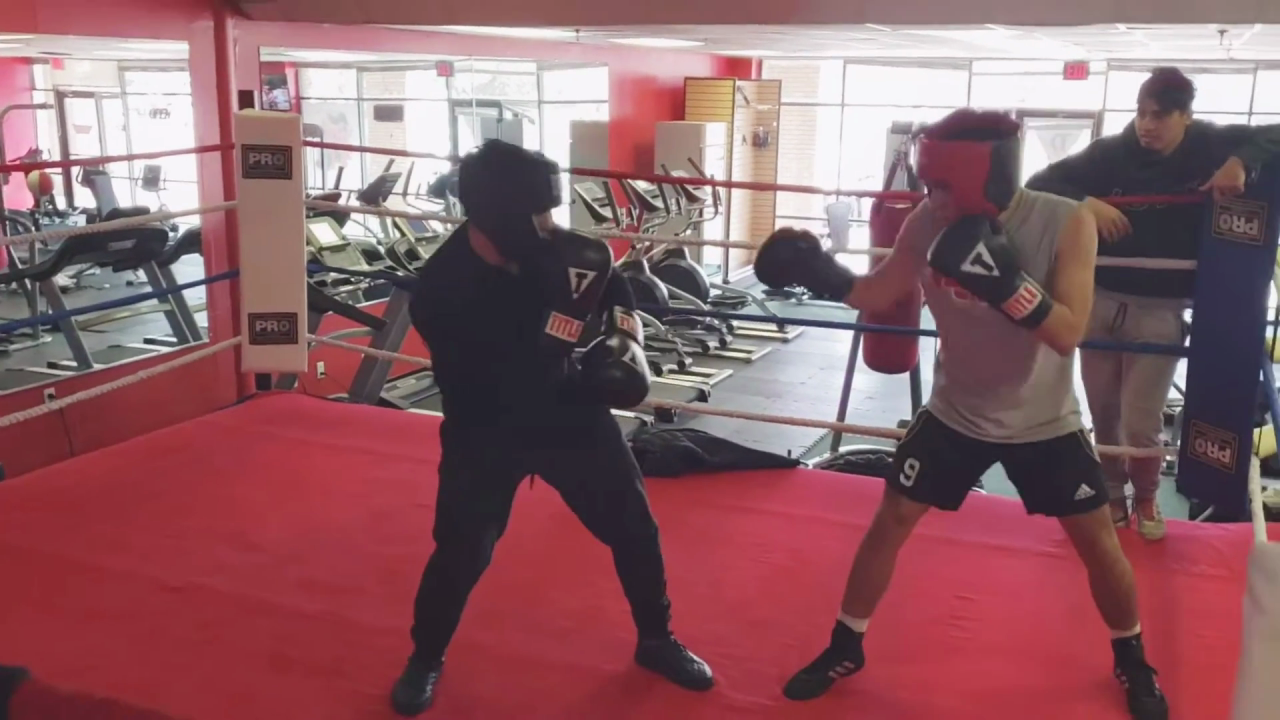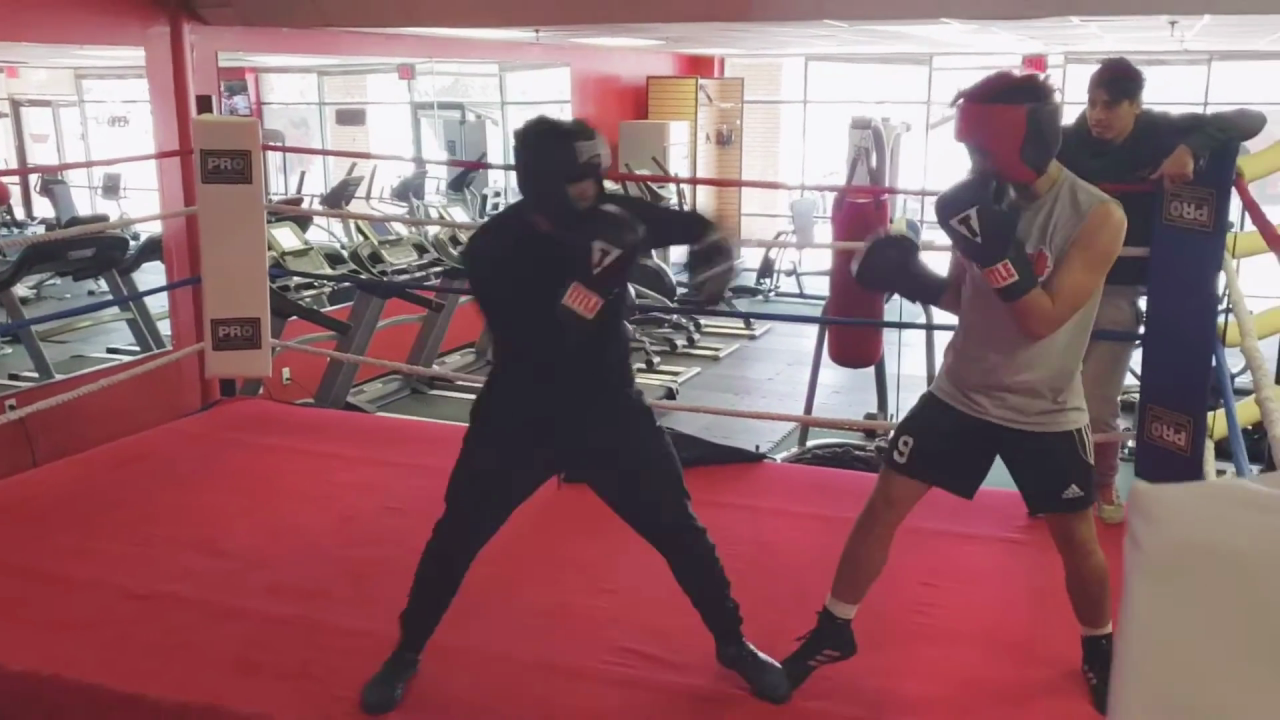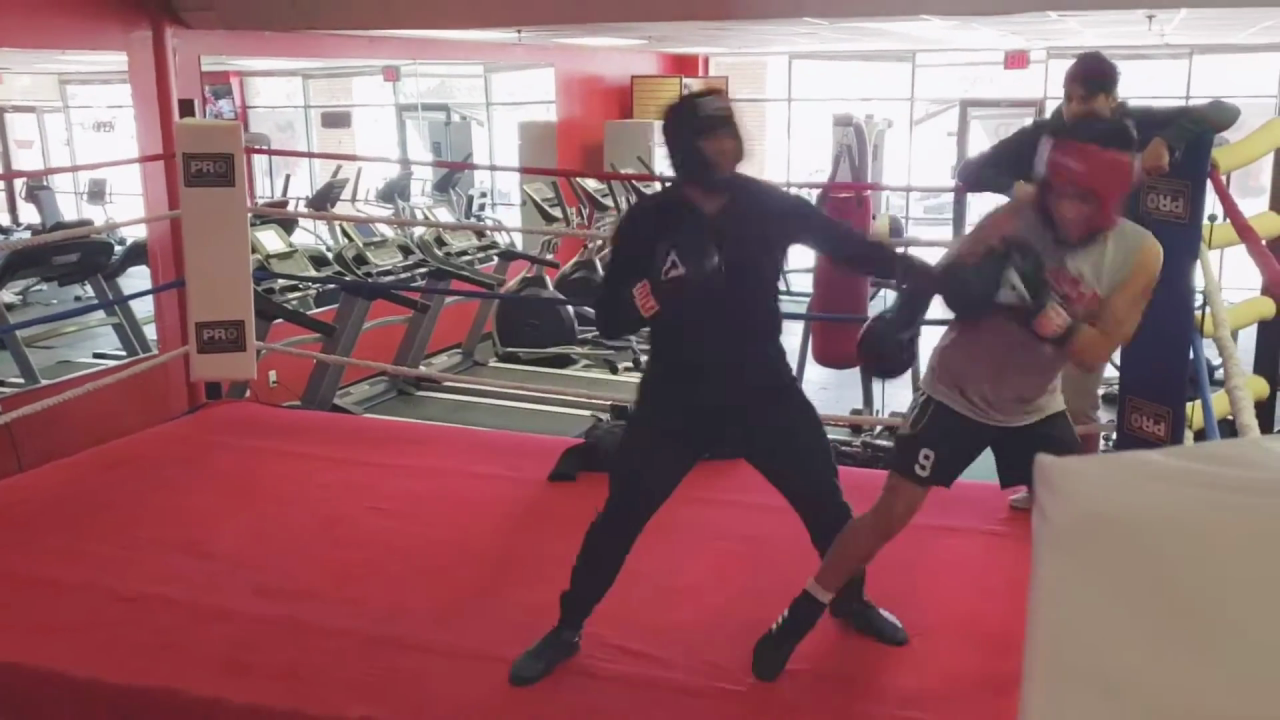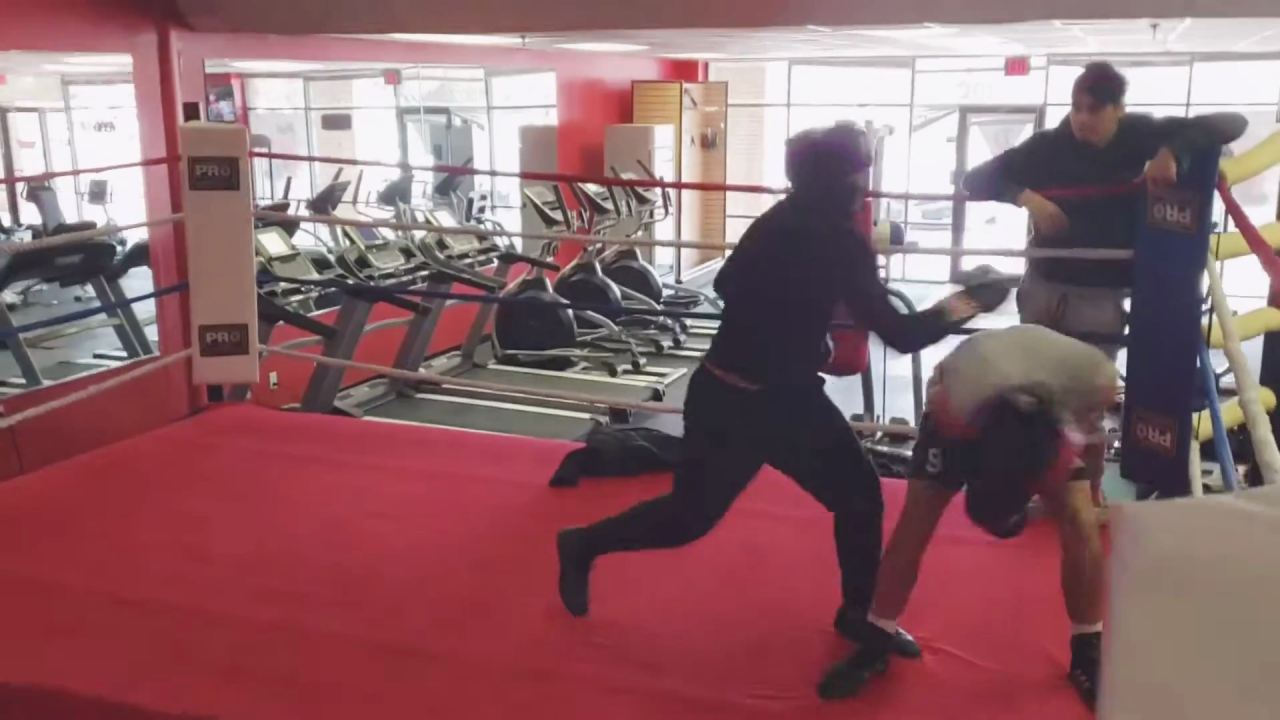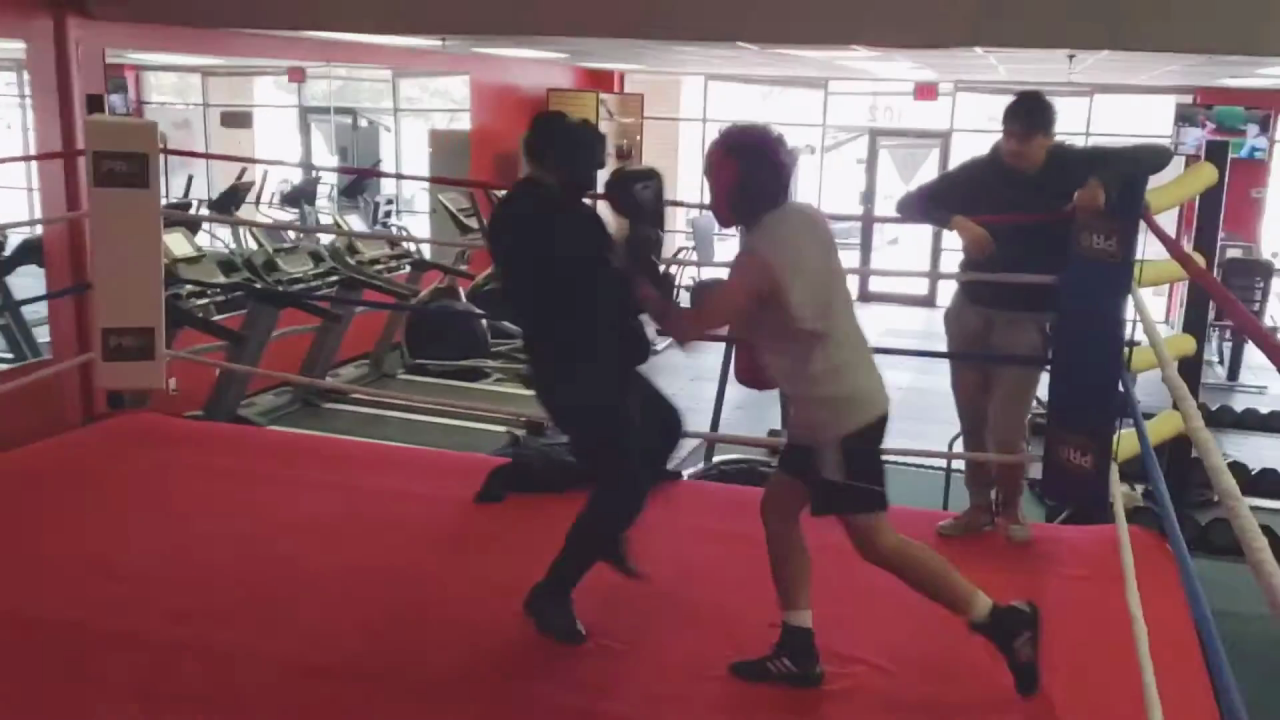
dt=0.4s
person 1, frame 1
left shoulder: (546, 248)
right shoulder: (441, 289)
left elbow: (617, 289)
right elbow: (506, 385)
left wrist: (627, 342)
right wrist: (567, 307)
left hip: (567, 411)
right hip: (485, 429)
left knee: (633, 525)
right knee: (460, 552)
left ankle: (656, 639)
right ankle: (426, 657)
person 1, frame 2
left shoulder: (606, 219)
right shoulder: (491, 250)
left elbow: (692, 226)
right elbow: (525, 342)
left wrist: (714, 259)
right wrist: (594, 275)
left hip: (605, 408)
right hip: (521, 413)
left knee: (677, 529)
right knee: (460, 532)
left ankle: (733, 644)
right ankle: (408, 651)
person 1, frame 3
left shoulder: (763, 204)
right shoulder: (648, 220)
left elbow: (851, 246)
right elbow: (611, 320)
left wrist: (924, 273)
right wrist: (667, 280)
left hip: (762, 384)
right hip: (680, 389)
left knee: (822, 497)
right knee: (625, 509)
left ankle: (851, 601)
right ankle: (566, 631)
person 1, frame 4
left shoulder: (789, 225)
right shoulder: (831, 238)
left elbow: (728, 284)
right elbow: (899, 334)
left wrist: (786, 322)
right wrist: (971, 299)
left hip: (787, 393)
right hip: (732, 403)
left knee: (860, 495)
right knee: (691, 513)
left ankle: (858, 611)
right ankle: (582, 546)
person 1, frame 5
left shoulder: (515, 211)
right shoulder: (557, 215)
right elbow: (617, 284)
left hip: (588, 364)
right hip: (578, 373)
left knee: (661, 430)
right knee: (622, 484)
left ankle: (607, 538)
right ankle: (551, 595)
person 2, frame 1
left shoulder: (1067, 222)
right shoulder: (930, 224)
left elbow: (1067, 332)
right elbow: (874, 295)
left wrist: (1000, 282)
right wrist: (816, 272)
left hip: (1045, 421)
right hip: (956, 413)
left knee: (1099, 543)
right knee: (889, 523)
left ankle: (1133, 663)
right ankle: (844, 647)
person 2, frame 2
left shoulder: (1099, 217)
right shoulder: (984, 199)
left elbow: (1042, 320)
left wrist: (996, 251)
right wrist: (908, 274)
left hip: (1048, 411)
right hip: (962, 394)
left knee: (1080, 540)
right knee: (885, 504)
left ankle: (1100, 654)
right ankle: (830, 634)
person 2, frame 3
left shoulder: (1142, 257)
right shoulder: (1015, 222)
left elbow: (1095, 352)
right elbow: (945, 279)
left wrist: (1042, 306)
left hip: (1037, 409)
right hip: (957, 395)
right knee: (892, 511)
right ankle: (805, 611)
person 2, frame 4
left shoulder: (1093, 375)
right shoulder: (955, 405)
left elbow: (1084, 428)
right elbow: (939, 419)
right wrist: (982, 487)
left hip: (1041, 424)
right hip: (971, 423)
left knee: (1080, 528)
right knee: (911, 528)
left ankle: (1087, 653)
right ankle: (874, 647)
person 2, frame 5
left shoulder: (759, 255)
right shoulder: (807, 224)
left elbow: (690, 327)
left wrist: (640, 289)
left hip: (834, 414)
right hip: (851, 400)
left knee: (874, 537)
right knee: (778, 507)
left ankle: (1002, 621)
right ankle: (798, 648)
person 3, frame 1
left shoulder: (1212, 146)
right shoulder: (1110, 152)
right elbow: (1040, 184)
left wrist: (1242, 162)
right wrist: (1087, 202)
left hip: (1161, 306)
right hip: (1100, 298)
left knee: (1141, 421)
right knee: (1103, 412)
left ankle: (1145, 500)
right ankle: (1112, 498)
person 3, frame 2
left shoulder: (1162, 134)
right shoulder: (1067, 141)
left elbow: (1250, 120)
left wrist: (1190, 148)
left hip: (1120, 291)
left knee: (1097, 405)
left ankle: (1104, 486)
person 3, frame 3
left shoulder: (1137, 127)
right shoulder: (1040, 136)
left elbow: (1223, 113)
right elbow: (969, 171)
left wrist: (1165, 141)
right wrist: (1018, 186)
left knee: (1078, 400)
person 3, frame 4
left shoulder: (1143, 137)
right shoulder: (1048, 145)
left elbow: (1231, 124)
right elbow: (976, 180)
left wrist: (1172, 153)
right wrist: (1025, 197)
left hip: (1101, 293)
right hip: (1042, 288)
left ankle: (1090, 490)
person 3, frame 5
left shoulder: (1072, 166)
right shoulder: (979, 172)
left elbow: (1156, 155)
right elbow: (909, 203)
left wrist: (1100, 182)
right wrist: (956, 221)
left hip: (1026, 316)
right hip: (971, 309)
left knee: (1007, 427)
right knee: (972, 419)
left ankle: (1010, 507)
right ankle: (979, 505)
